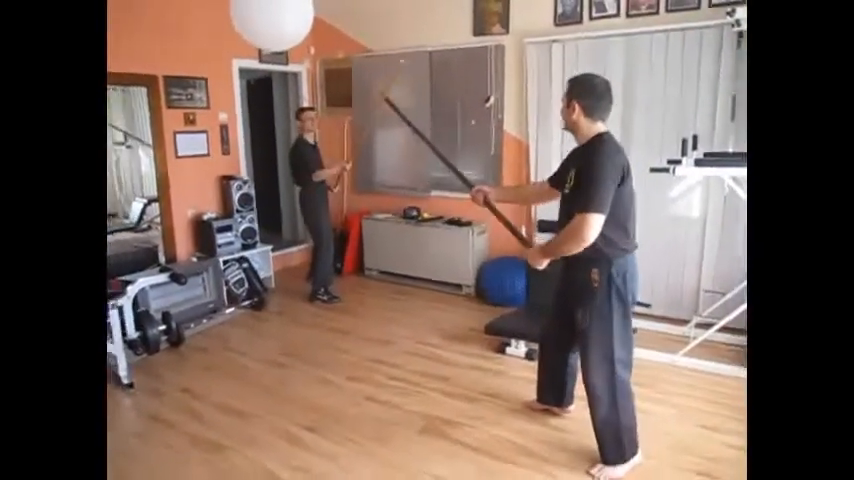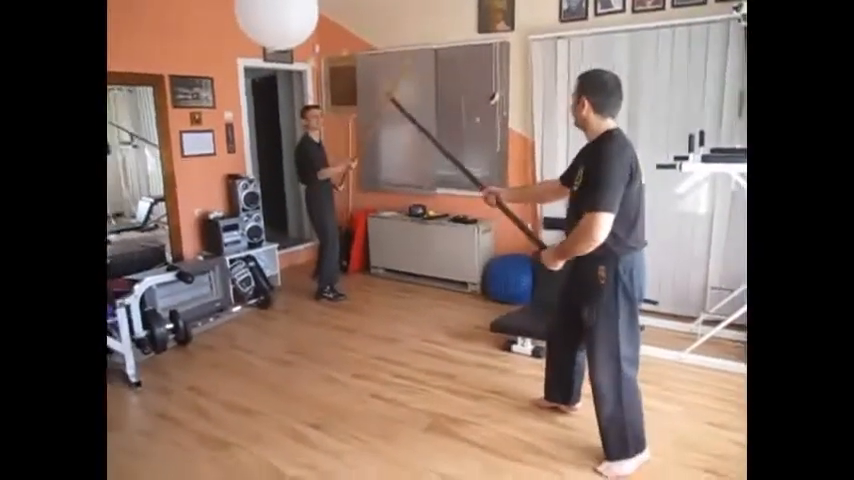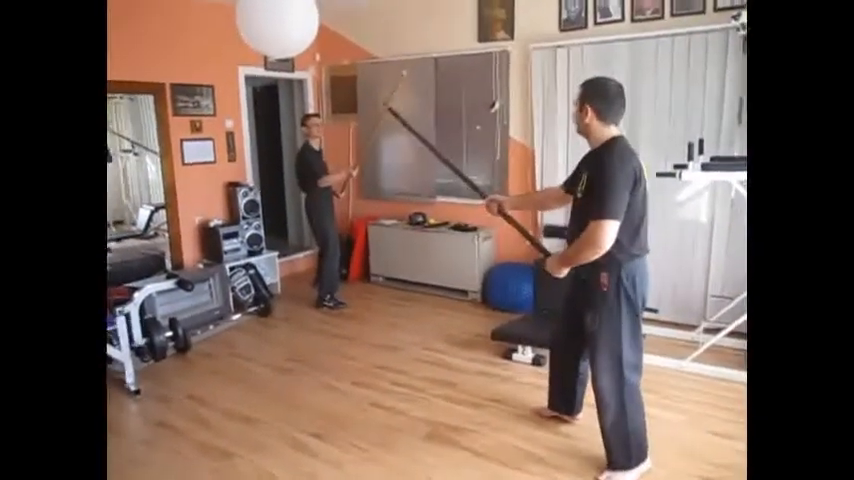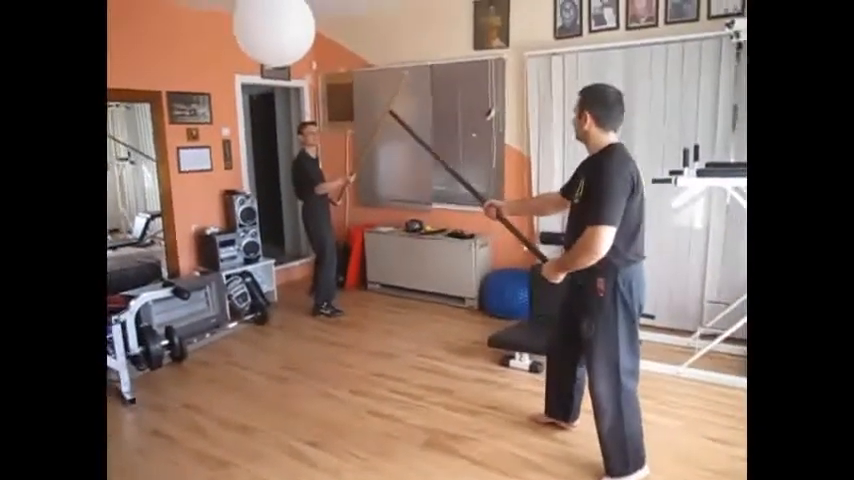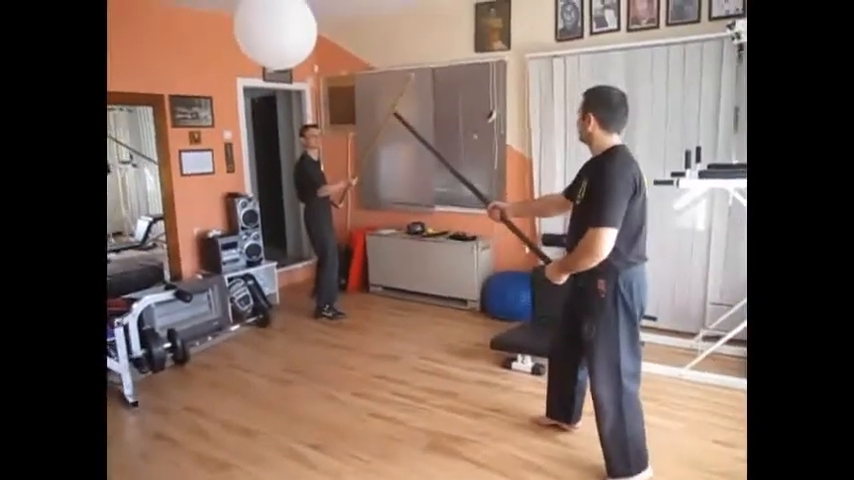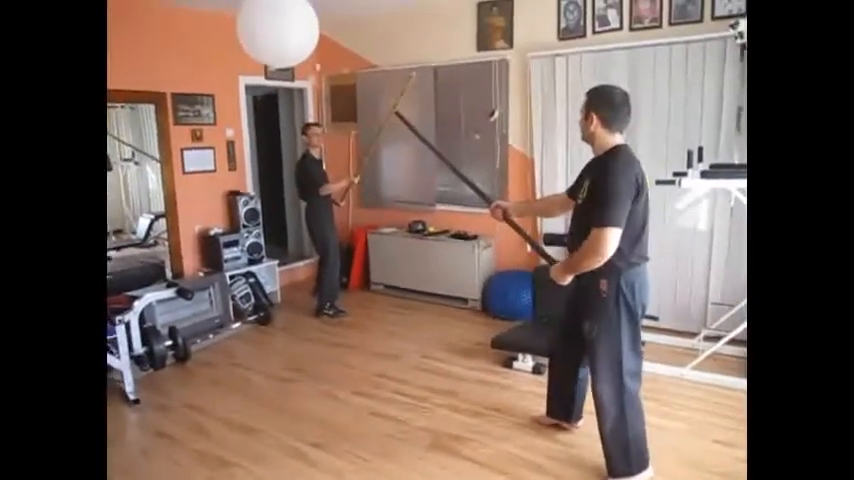
dt=0.2s
person 1, frame 1
left shoulder: (603, 156)
right shoulder: (583, 153)
left elbow: (585, 232)
right elbow: (546, 190)
left wrist: (542, 253)
right wrist: (495, 193)
left hip: (606, 271)
right hip: (582, 267)
left knee: (604, 363)
right knee: (556, 335)
right ankle: (556, 398)
person 1, frame 2
left shoulder: (612, 153)
right shoulder: (593, 150)
left elbow: (595, 231)
right elbow: (559, 188)
left wrist: (556, 254)
right wrist: (507, 194)
left hip: (613, 269)
right hip: (590, 265)
left knee: (609, 359)
right knee: (563, 332)
right ankle: (562, 396)
person 1, frame 3
left shoulder: (616, 161)
right shoulder: (596, 157)
left elbow: (601, 238)
right elbow: (561, 195)
left wrist: (562, 261)
right wrist: (509, 202)
left hip: (615, 276)
right hip: (593, 273)
left knee: (613, 368)
right knee: (566, 340)
right ankle: (564, 406)
person 1, frame 4
left shoulder: (614, 167)
right shoulder: (594, 164)
left elbow: (597, 245)
right elbow: (558, 200)
left wrist: (558, 267)
right wrist: (508, 207)
left hip: (612, 282)
right hip: (589, 279)
left knee: (610, 374)
right knee: (563, 346)
right ankle: (561, 412)
person 1, frame 5
left shoulder: (616, 170)
right shoulder: (597, 165)
left elbow: (598, 247)
right elbow: (561, 201)
left wrist: (560, 268)
right wrist: (511, 208)
left hip: (613, 284)
right hip: (591, 281)
left knee: (611, 376)
right knee: (565, 348)
right ankle: (563, 414)
person 1, frame 6
left shoulder: (618, 169)
right shoulder: (599, 164)
left elbow: (603, 246)
right elbow: (564, 201)
left wrist: (565, 268)
right wrist: (514, 208)
left hip: (615, 284)
right hip: (594, 281)
left knee: (613, 375)
right knee: (566, 347)
right ankle: (564, 413)
person 2, frame 1
left shoulder: (312, 145)
right shoulder: (300, 148)
right elbow: (314, 175)
left wrist: (327, 184)
right wrist: (339, 169)
left hip: (319, 197)
right hip: (311, 198)
left knee: (322, 241)
right knee: (325, 242)
left ankle: (315, 275)
right ankle: (320, 290)
person 2, frame 2
left shoulder: (317, 143)
right shoulder: (305, 146)
right elbow: (319, 173)
left wrist: (332, 182)
right wrist: (344, 167)
left hip: (324, 194)
right hip: (317, 196)
left knee: (327, 239)
right knee: (331, 240)
left ankle: (321, 273)
right ankle: (326, 287)
person 2, frame 3
left shoulder: (317, 151)
right shoulder: (306, 154)
right elbow: (320, 181)
left wrist: (333, 190)
right wrist: (345, 175)
left hip: (324, 203)
right hip: (317, 204)
left knee: (327, 247)
right knee: (331, 249)
left ankle: (321, 282)
right ankle: (326, 296)
person 2, frame 4
left shoulder: (313, 159)
right shoulder: (302, 162)
right elbow: (317, 188)
left wrist: (329, 197)
right wrist: (342, 181)
left hip: (320, 210)
right hip: (313, 212)
left knee: (323, 254)
right knee: (328, 256)
left ankle: (318, 290)
right ankle: (322, 303)
person 2, frame 5
left shoulder: (315, 162)
right shoulder: (304, 164)
right elbow: (320, 190)
left wrist: (331, 200)
right wrist: (345, 184)
left hip: (322, 213)
right hip: (315, 215)
left knee: (325, 257)
right knee: (330, 258)
left ankle: (319, 292)
right ankle: (324, 306)
person 2, frame 6
left shoulder: (316, 160)
right shoulder: (306, 163)
right elbow: (322, 189)
left wrist: (333, 198)
right wrist: (346, 182)
left hip: (323, 211)
right hip: (317, 213)
left knee: (327, 255)
right knee: (331, 257)
left ankle: (321, 291)
right ankle: (325, 304)
